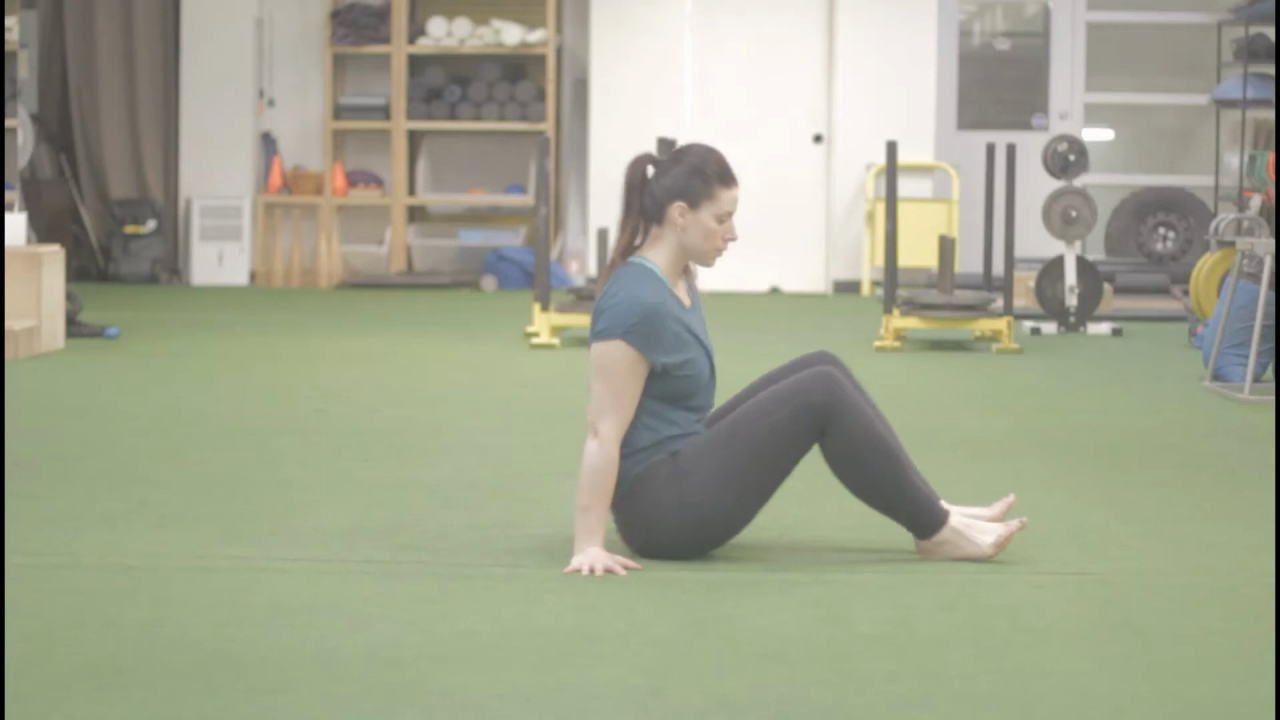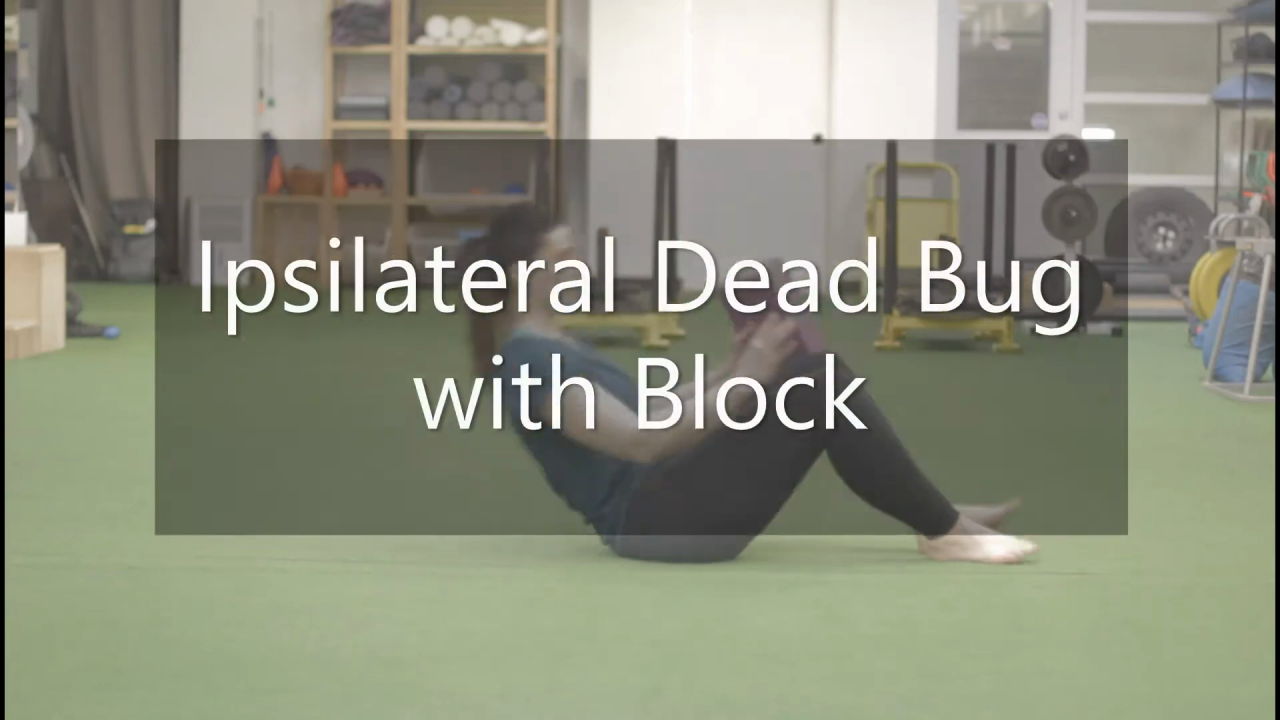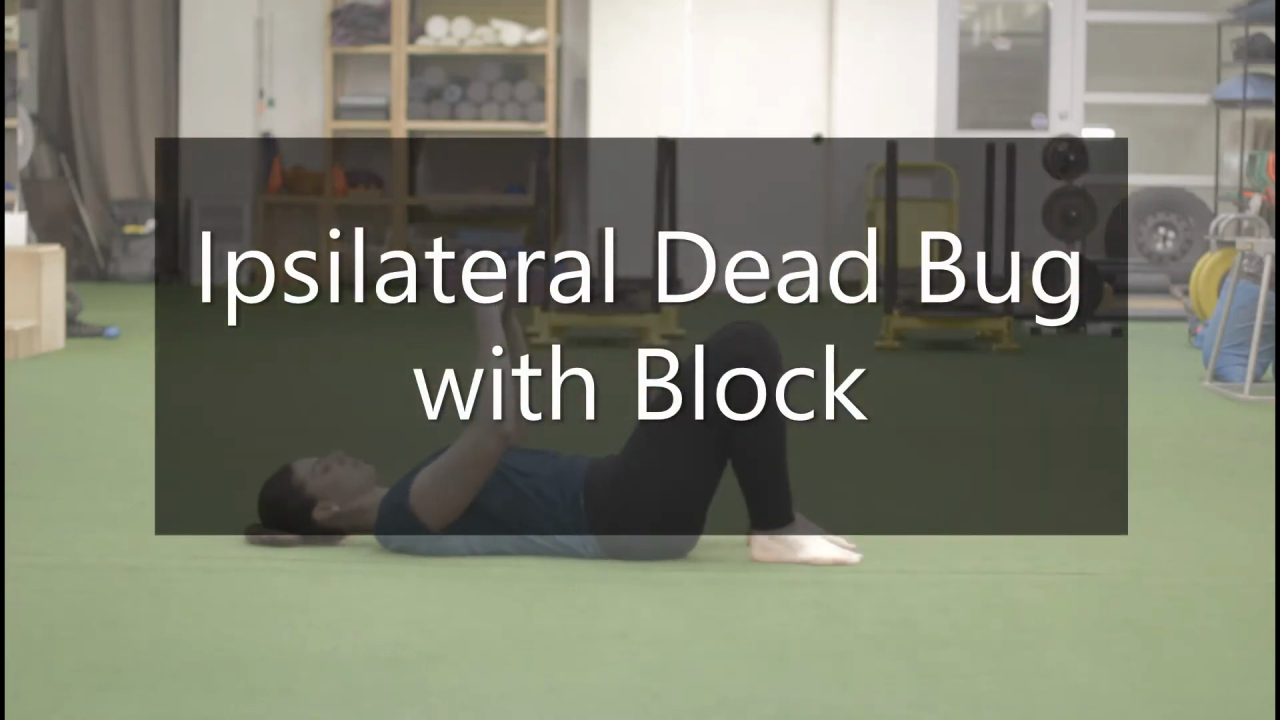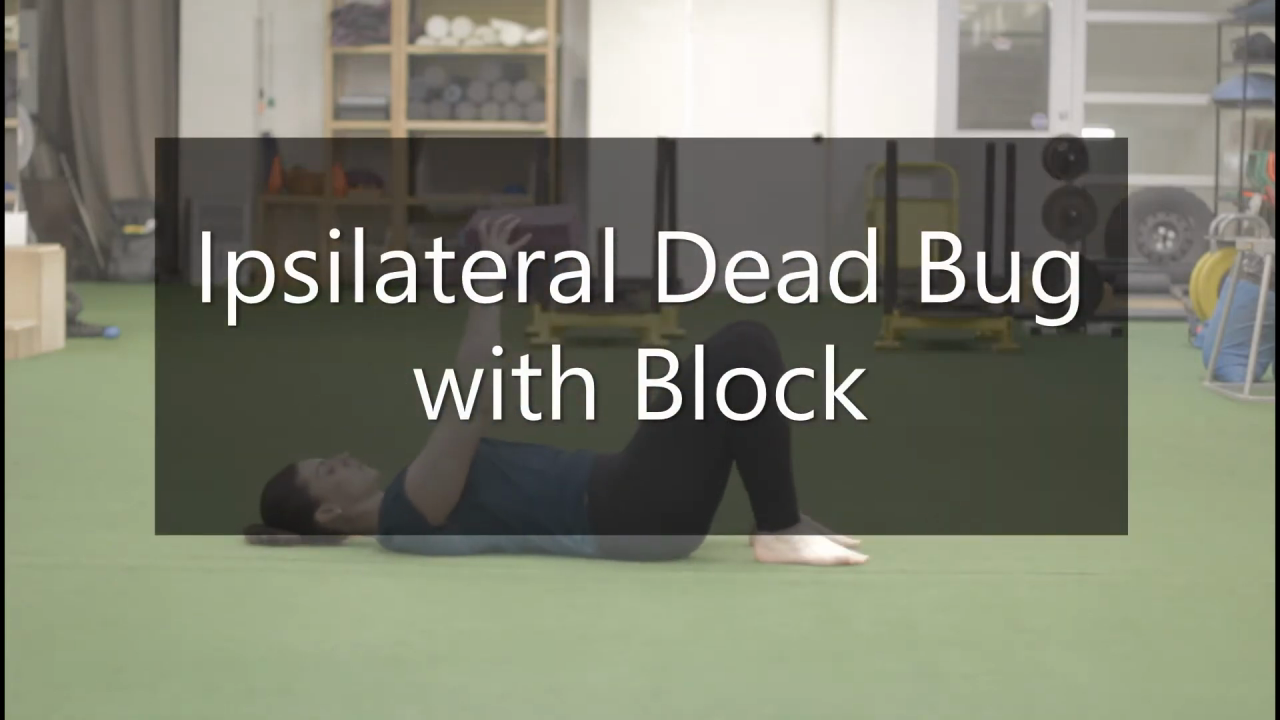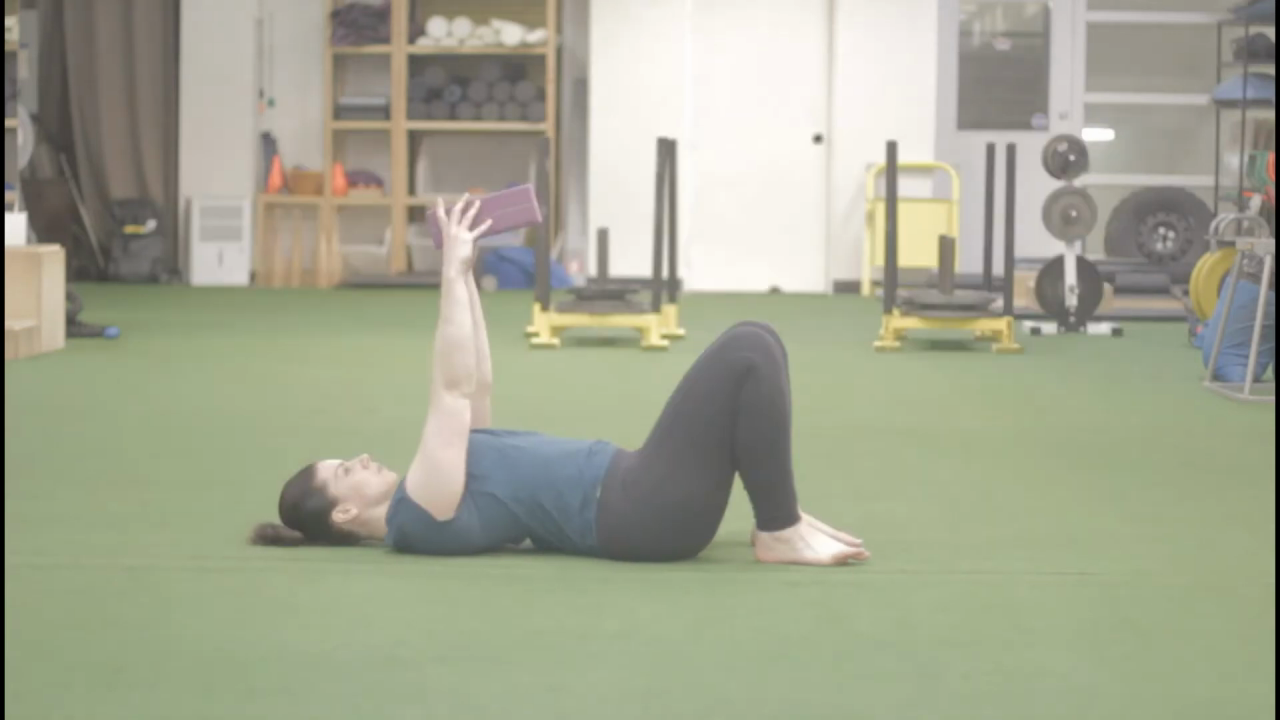
dt=1s
person 1, frame 1
left shoulder: (675, 278)
right shoulder: (637, 302)
right elbow: (602, 432)
right wrist: (589, 545)
left hip: (680, 470)
right hip: (660, 506)
left knee: (823, 369)
right knee: (822, 395)
left ankle: (932, 509)
right ankle: (936, 533)
person 1, frame 2
left shoulder: (548, 345)
right shoulder: (534, 361)
left elbow: (647, 413)
right elbow: (641, 440)
left wrist: (734, 367)
right wrist: (743, 382)
left hip: (659, 504)
right hip: (657, 524)
left knee: (816, 373)
right knee: (821, 389)
left ankle: (940, 516)
right ankle: (946, 534)
person 1, frame 3
left shoulder: (420, 499)
right shoulder: (408, 517)
left elbow: (512, 411)
right elbow: (497, 427)
left wrist: (505, 311)
right wrist: (485, 317)
left hip: (618, 499)
right hip: (630, 519)
left knee: (744, 341)
right knee: (745, 353)
left ankle: (778, 519)
right ankle: (775, 531)
person 1, frame 4
left shoulder: (417, 496)
right shoulder: (409, 517)
left elbow: (478, 395)
right elbow: (471, 396)
left wrist: (491, 278)
right wrist: (489, 280)
left hip: (621, 496)
right hip: (634, 517)
left knee: (746, 341)
right knee: (742, 357)
left ankle: (782, 518)
right ankle: (781, 531)
person 1, frame 5
left shoulder: (431, 492)
right shoulder: (419, 518)
left elbow: (475, 388)
right elbow: (453, 391)
left wrist: (466, 274)
right wrist: (451, 270)
left hip: (631, 491)
right hip: (644, 515)
left knee: (751, 344)
right knee: (747, 351)
left ankle: (780, 515)
right ankle: (780, 533)
